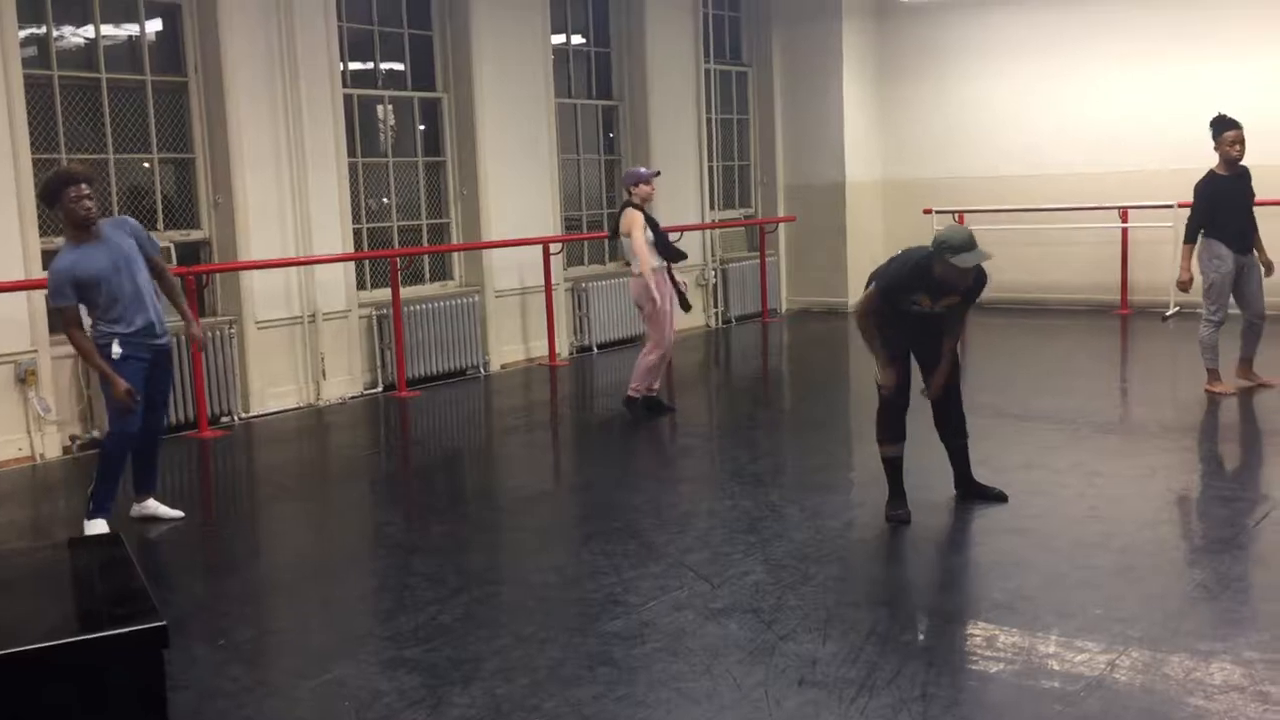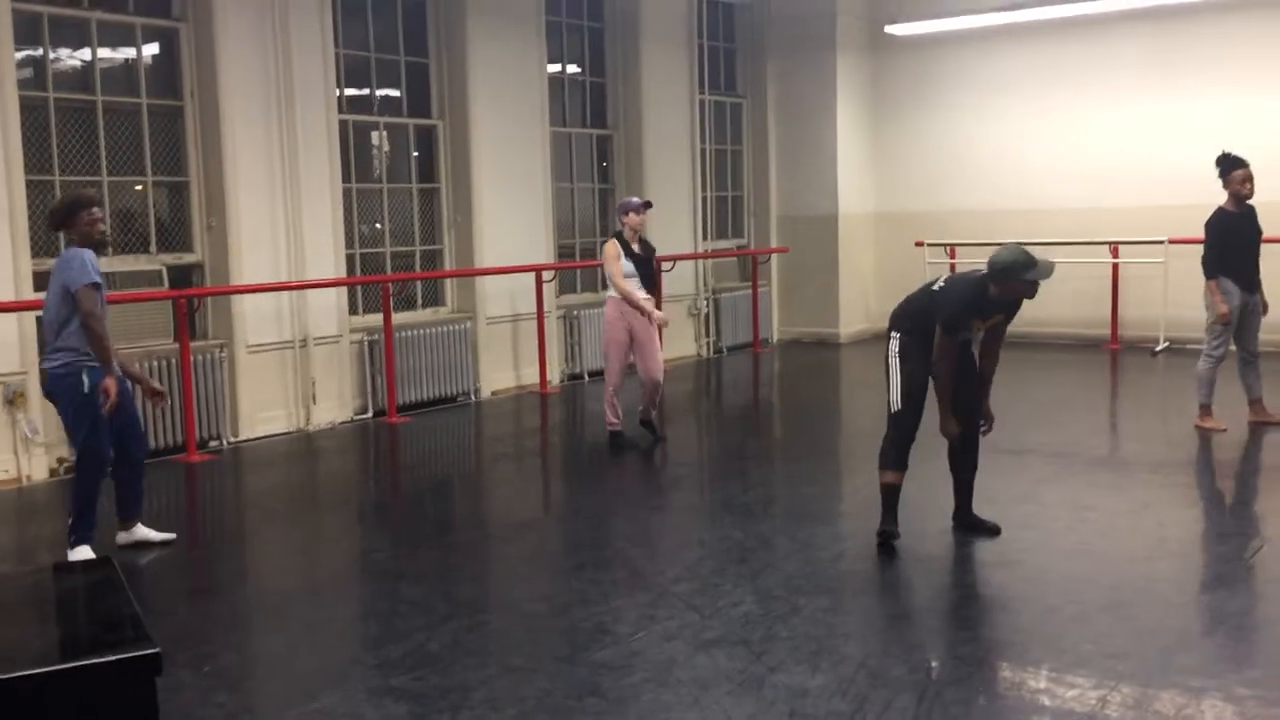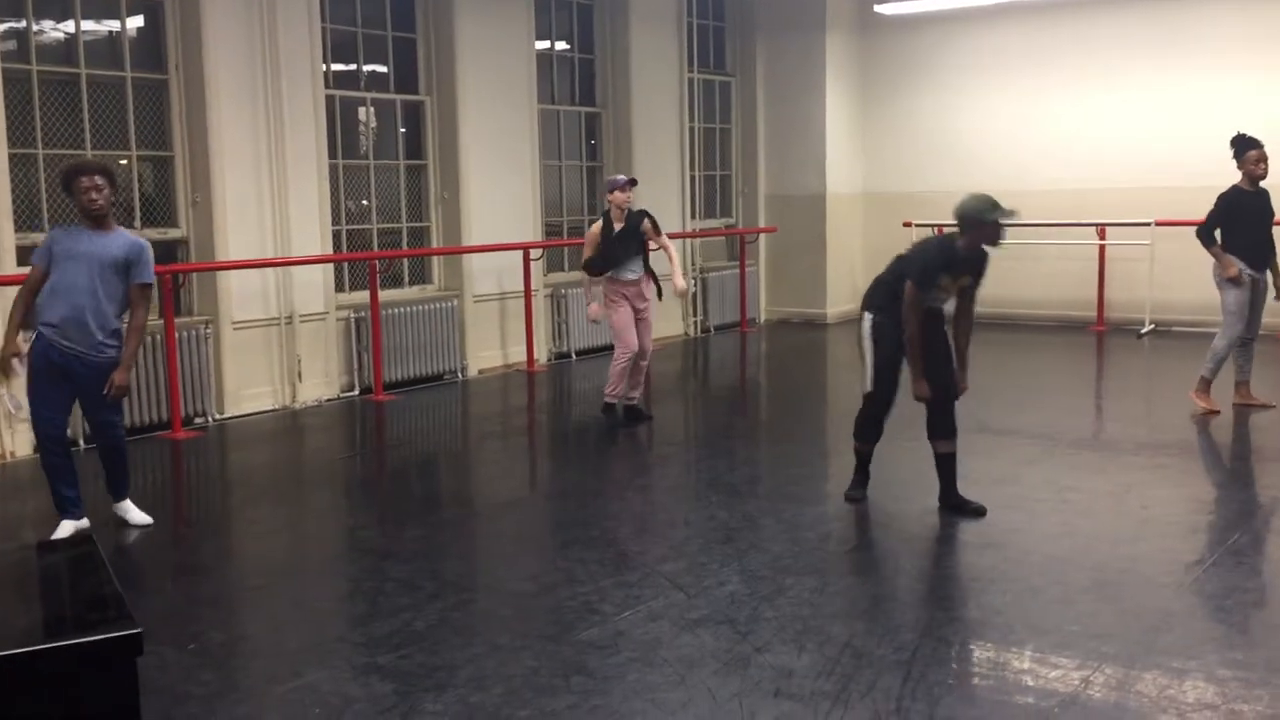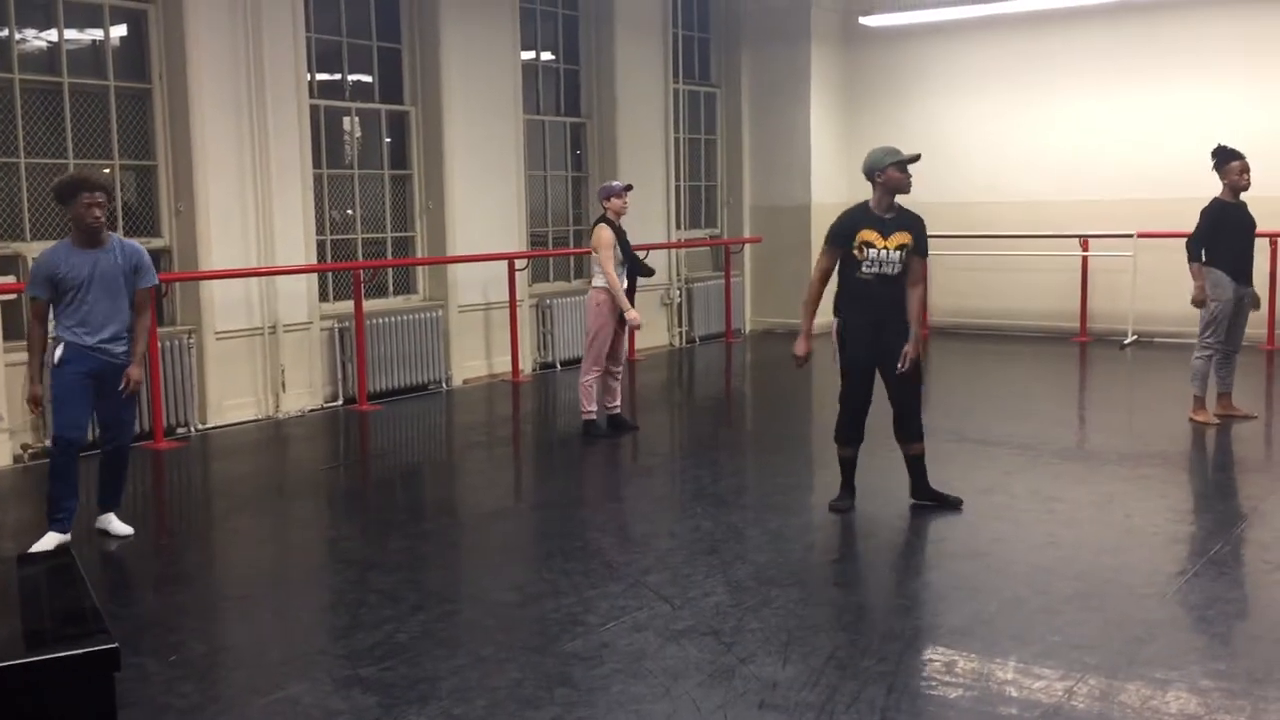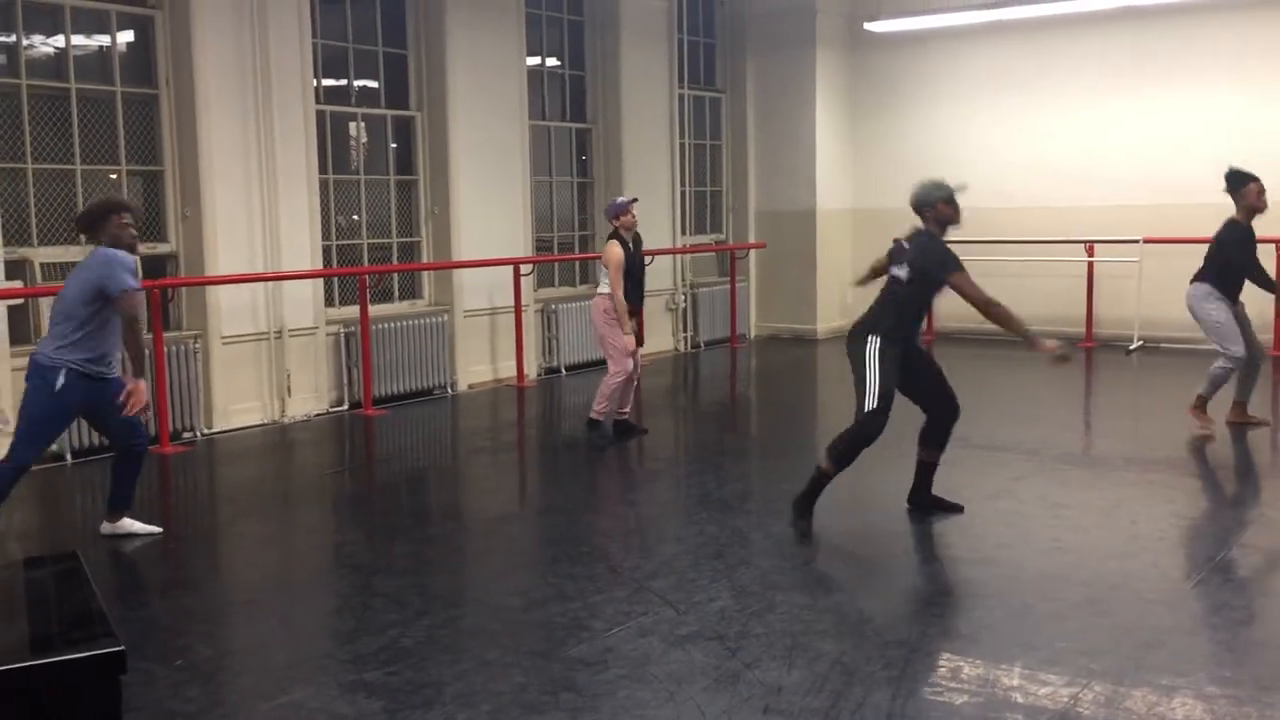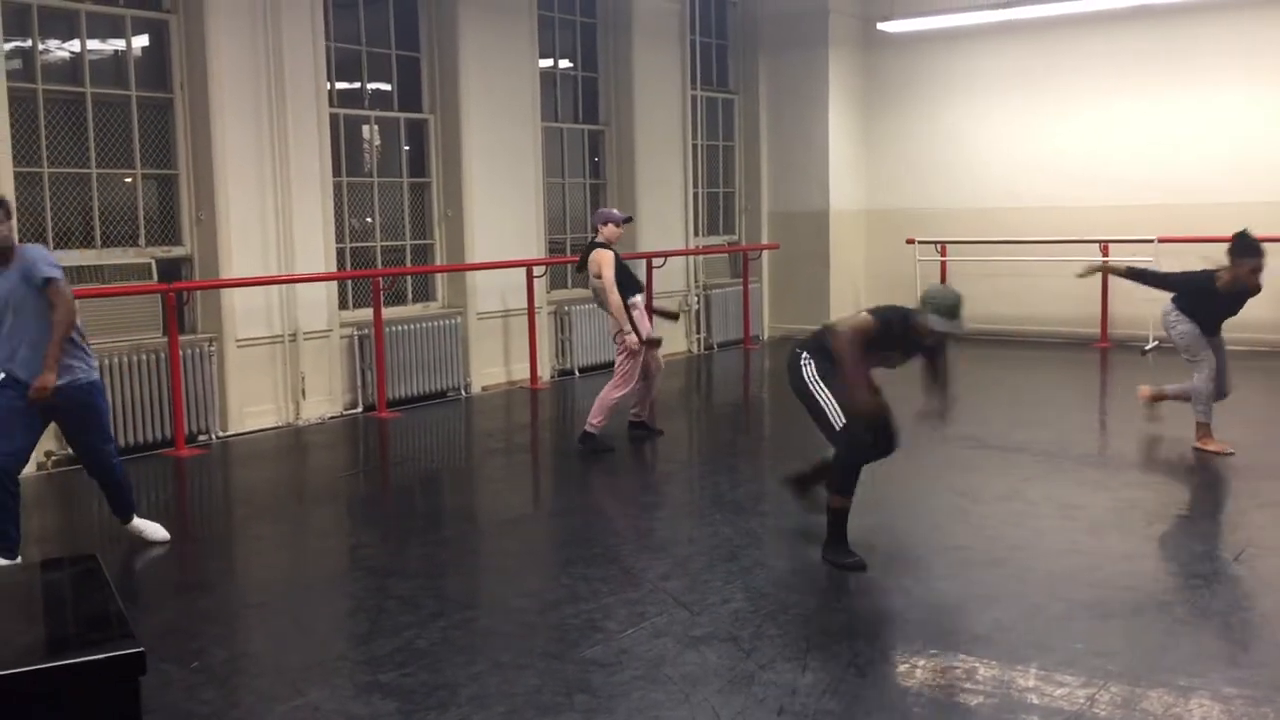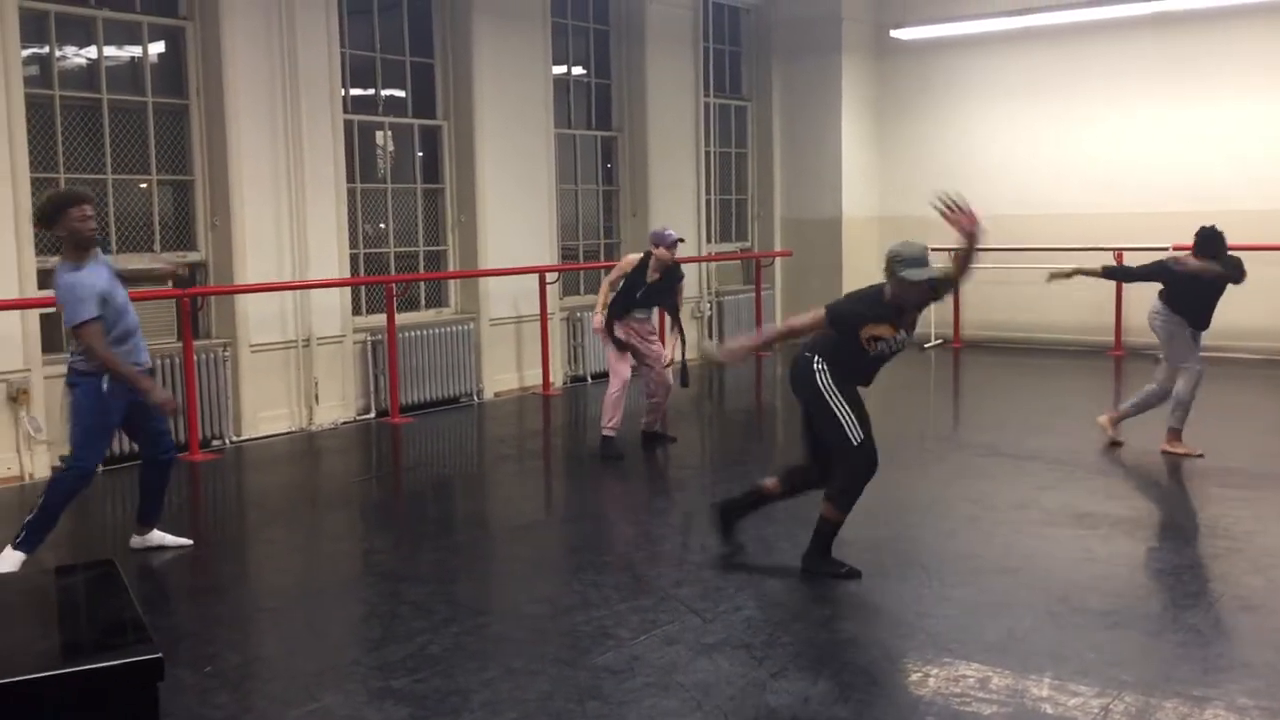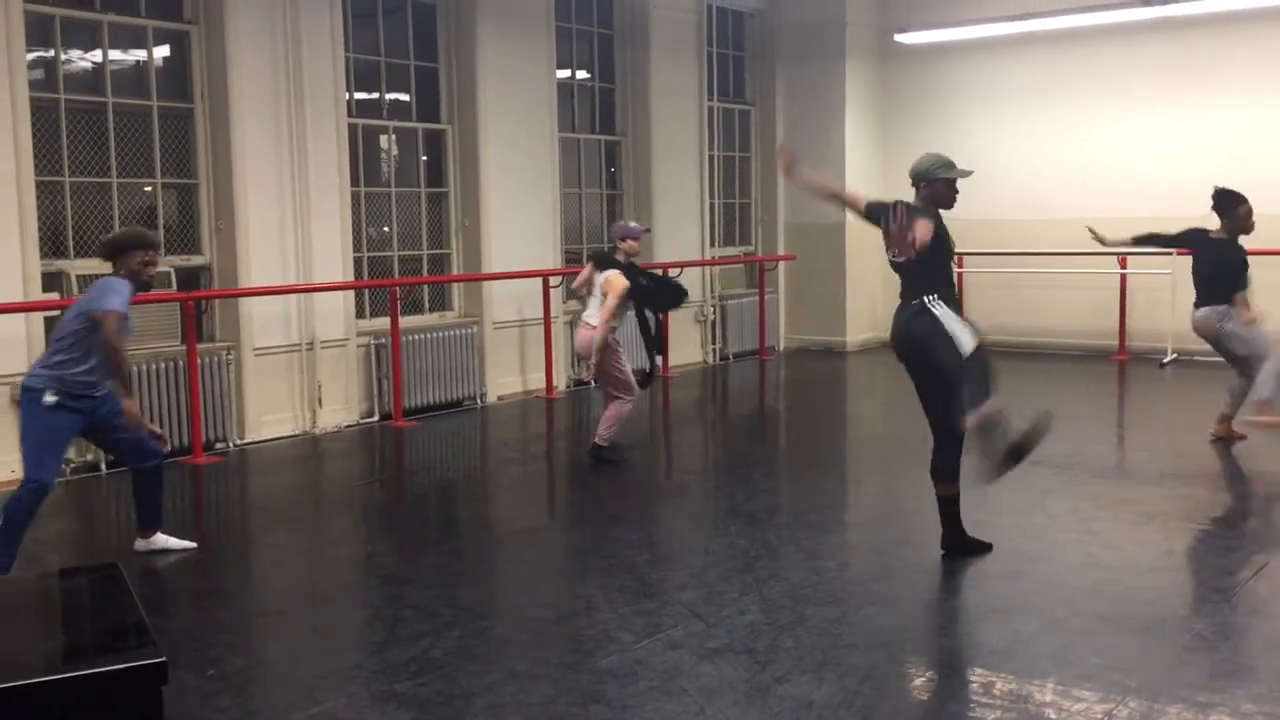
dt=0.5s
person 1, frame 1
left shoulder: (126, 229)
right shoulder: (64, 266)
left elbow: (161, 273)
right elbow: (74, 329)
left wrist: (189, 320)
right wrist: (110, 377)
left hip: (157, 343)
right hip: (121, 349)
left knee: (152, 426)
right knee: (124, 429)
left ankle: (143, 499)
right ankle: (97, 514)
person 1, frame 2
left shoulder: (87, 267)
right shoulder: (81, 260)
right elbow: (89, 316)
left wrist: (143, 381)
right wrist: (111, 374)
left hip: (100, 374)
right hip: (75, 374)
left knee: (133, 448)
right knee: (95, 458)
left ankle: (129, 527)
right ankle: (79, 543)
person 1, frame 3
left shoulder: (134, 247)
right shoulder: (58, 239)
left elbow: (139, 310)
left wrist: (125, 366)
left hip: (99, 356)
right hip: (49, 349)
left knee: (109, 434)
right knee: (49, 435)
left ankle: (121, 500)
right ankle: (71, 515)
person 1, frame 4
left shoulder: (133, 254)
right shoulder: (50, 261)
left elbow: (142, 312)
right elbow: (38, 321)
left wrist: (136, 362)
right wrist: (35, 378)
left hip: (118, 360)
right hip: (73, 356)
left knee: (118, 441)
right knee: (68, 439)
left ankle: (107, 513)
right ankle: (59, 527)
person 1, frame 5
left shoulder: (101, 266)
right shoulder: (112, 260)
right elbow: (131, 318)
left wrist: (127, 381)
right wrist: (138, 378)
left hip: (97, 376)
right hip: (57, 373)
left knee: (135, 442)
left ankle: (115, 518)
person 1, frame 6
left shoulder: (32, 257)
left elbow: (65, 308)
left wrist: (50, 369)
left hip: (74, 383)
left knee: (102, 462)
left ankle: (128, 518)
person 1, frame 7
left shoulder: (93, 255)
right shoulder: (72, 281)
right elbow: (94, 348)
right wrist: (148, 388)
left hip: (134, 371)
right hip: (100, 380)
left knee: (162, 451)
right knee: (82, 467)
left ankle: (144, 531)
person 1, frame 8
left shoulder: (116, 295)
right shoulder: (115, 288)
right elbow: (110, 336)
left wrist: (141, 424)
right wrist: (128, 397)
left hip: (94, 397)
right hip: (49, 397)
left knee: (149, 456)
right knee: (37, 484)
left ankle: (148, 535)
person 2, frame 1
left shoulder: (975, 279)
right shoulder: (906, 270)
left elbow: (954, 324)
right elbow: (863, 314)
left wrist: (943, 371)
right wrist: (885, 367)
left hip: (931, 318)
right hip: (886, 316)
left knee: (948, 394)
right knee: (895, 397)
left ankle: (965, 482)
right ankle: (895, 494)
person 2, frame 2
left shoulder: (1009, 300)
right shoulder: (962, 297)
left elbow: (990, 347)
right elbow: (942, 362)
left wrist: (983, 400)
right wrist: (945, 416)
left hip: (954, 339)
right hip: (910, 336)
left knee: (970, 422)
right knee: (903, 424)
left ankle: (963, 513)
right ankle: (888, 519)
person 2, frame 3
left shoulder: (976, 259)
right shoulder: (930, 255)
left elbow: (964, 314)
right elbow: (910, 320)
left wrist: (961, 369)
right wrist: (917, 377)
left hip: (927, 315)
right hip: (884, 316)
left knee: (943, 399)
right knee: (879, 400)
left ankle: (949, 493)
right ankle: (860, 476)
person 2, frame 4
left shoulder: (913, 224)
right shoulder: (850, 222)
left elbow: (915, 285)
right elbow: (820, 278)
left wrist: (914, 338)
right wrist: (805, 335)
left hip: (897, 328)
right hip: (854, 326)
left knee: (908, 405)
right knee: (854, 407)
left ankle: (920, 485)
right ankle: (847, 487)
person 2, frame 5
left shoulder: (913, 242)
right shoulder: (937, 253)
left elbow: (881, 266)
right elbow: (984, 303)
left wrist: (866, 277)
right wrist: (1037, 342)
left hip: (900, 341)
right hip: (874, 339)
left knee: (946, 408)
right knee: (870, 424)
left ankle: (921, 493)
right ankle: (806, 499)
person 2, frame 6
left shoulder: (933, 337)
right shoulder: (894, 320)
left elbow: (936, 371)
right elbow: (844, 330)
left wrist: (940, 399)
right wrist: (858, 387)
left hip: (844, 370)
right hip: (814, 363)
left knee: (883, 442)
right knee: (854, 444)
left ankle: (807, 480)
right ankle: (834, 544)
person 2, frame 7
left shoulder: (922, 291)
right shoulder: (859, 305)
left elbow: (957, 273)
right elbow: (797, 324)
left wrist: (971, 240)
right wrist: (744, 346)
left hip: (832, 378)
right hip: (817, 371)
left knee: (823, 470)
right knee: (860, 461)
left ankle: (733, 508)
right ankle: (818, 553)
person 2, frame 8
left shoulder: (899, 212)
right shoulder: (925, 214)
left elbow: (844, 196)
right elbow: (920, 233)
left wrist: (799, 174)
right wrist: (915, 240)
left hip: (912, 322)
right hip: (930, 313)
left knee: (948, 431)
right knee: (972, 365)
left ankle: (954, 534)
right ankle: (996, 442)
person 3, frame 1
left shoulder: (1244, 175)
right shoulder: (1208, 184)
left elbow: (1248, 217)
right elbow: (1194, 225)
left wrist: (1262, 253)
right wrist: (1185, 267)
left hip: (1245, 254)
right hip: (1219, 253)
left knee: (1256, 315)
right knee: (1214, 317)
left ankle: (1245, 367)
right ankle: (1213, 379)
person 3, frame 2
left shoulder: (1250, 213)
right shoulder: (1219, 220)
left elbow: (1251, 257)
right elbow: (1209, 263)
right wrist: (1219, 301)
left hip: (1249, 292)
right hip: (1227, 290)
left knee: (1250, 353)
right knee: (1214, 352)
left ankle: (1256, 409)
right ankle: (1204, 414)
person 3, frame 3
right shoulder: (1231, 197)
right elbow: (1204, 232)
right wrist: (1225, 265)
right hip: (1236, 269)
left knee: (1249, 335)
right knee: (1233, 331)
left ankle: (1242, 392)
right ankle: (1202, 389)
person 3, frame 4
left shoulder: (1242, 207)
right shoulder: (1215, 209)
right elbow: (1194, 246)
left wrist: (1251, 288)
right wrist: (1199, 285)
left hip: (1240, 284)
right hip: (1219, 282)
left knee: (1231, 347)
right knee: (1209, 345)
left ankle: (1224, 403)
right ankle: (1198, 407)
person 3, frame 5
left shoulder: (1241, 229)
right shoulder: (1237, 233)
right elbow: (1255, 273)
left hip: (1225, 298)
right hip: (1207, 296)
left knee: (1255, 354)
right knee: (1235, 354)
left ankle: (1238, 411)
right ankle: (1199, 406)
person 3, frame 6
left shoulder: (1251, 287)
right shoulder: (1197, 282)
right elbow: (1151, 277)
right wrist: (1101, 267)
left hip: (1209, 330)
right hip: (1180, 319)
left knee: (1219, 390)
right knee: (1206, 365)
left ankle: (1154, 393)
right ankle: (1203, 435)
person 3, frame 7
left shoulder: (1226, 265)
right shoulder: (1172, 267)
left elbow: (1237, 274)
right elbow: (1124, 273)
left wrist: (1203, 267)
right wrist: (1075, 271)
left hip: (1191, 327)
right hip: (1168, 318)
left knee: (1165, 386)
right knee: (1192, 369)
left ankle: (1113, 418)
right ankle: (1172, 439)
person 3, frame 8
left shoulder: (1199, 237)
right shoulder: (1233, 252)
left elbow: (1156, 239)
right elbow: (1239, 284)
left wrist: (1113, 242)
right wrist: (1245, 310)
left hip: (1204, 317)
right hip: (1220, 316)
left knee: (1247, 367)
right knee: (1269, 356)
left ankle: (1223, 424)
right ankle: (1261, 410)
person 4, frame 1
left shoulder: (640, 214)
right shoulder: (633, 216)
right elbow: (641, 253)
left wrist: (674, 277)
right wrist: (652, 289)
left hip: (660, 279)
right hip: (649, 283)
left knee: (663, 343)
right knee: (657, 345)
left ankle: (650, 395)
right ankle: (633, 396)
person 4, frame 2
left shoulder: (647, 248)
right shoulder: (612, 246)
right elbow: (618, 284)
right wrist: (650, 309)
left hip: (644, 315)
right hip: (617, 313)
left knee: (653, 375)
right knee: (615, 376)
left ankle: (647, 417)
right ankle: (614, 430)
person 4, frame 3
left shoulder: (641, 221)
right shoulder: (598, 229)
left elbow: (668, 247)
right elbow: (588, 267)
left wrist: (678, 276)
right wrist: (591, 301)
left hip: (641, 288)
right hip: (615, 292)
left knee: (644, 350)
right knee: (628, 347)
left ankle: (631, 403)
right ankle: (610, 402)
person 4, frame 4
left shoulder: (617, 230)
right shoulder: (604, 232)
right elbow: (609, 275)
right wrist: (628, 309)
left hip: (615, 299)
right hip: (603, 299)
left knee: (615, 362)
right knee: (594, 364)
left ankle: (614, 415)
right ankle: (589, 420)
person 4, frame 5
left shoulder: (635, 240)
right shoulder: (616, 249)
right elbow: (617, 294)
left wrist: (633, 322)
right wrist: (627, 332)
left hip: (625, 308)
right hip: (608, 308)
left knee: (634, 366)
right knee: (622, 367)
left ankle: (621, 420)
right ankle: (596, 420)
person 4, frame 6
left shoulder: (601, 255)
right shoulder: (603, 253)
left elbow: (606, 296)
right elbow: (612, 294)
right wrist: (628, 332)
left hip: (637, 317)
right hip: (628, 322)
left knee: (652, 370)
right knee: (624, 381)
left ankle: (638, 421)
right ankle: (589, 432)
person 4, frame 7
left shoulder: (674, 277)
right shoulder: (633, 262)
left elbow: (675, 315)
right elbow: (607, 283)
left wrist: (671, 346)
right wrist: (599, 312)
left hip: (645, 327)
right hip: (618, 324)
left knee: (662, 381)
right knee: (621, 376)
left ankle: (651, 431)
right ankle: (608, 437)
person 4, frame 8
left shoulder: (601, 265)
right shoulder: (621, 282)
left elbow: (577, 287)
right elbow: (604, 321)
right wrist: (595, 361)
left hip: (585, 334)
right hip: (598, 338)
left knee: (615, 389)
right knee: (627, 393)
left ankle: (602, 441)
right ankle: (600, 445)
